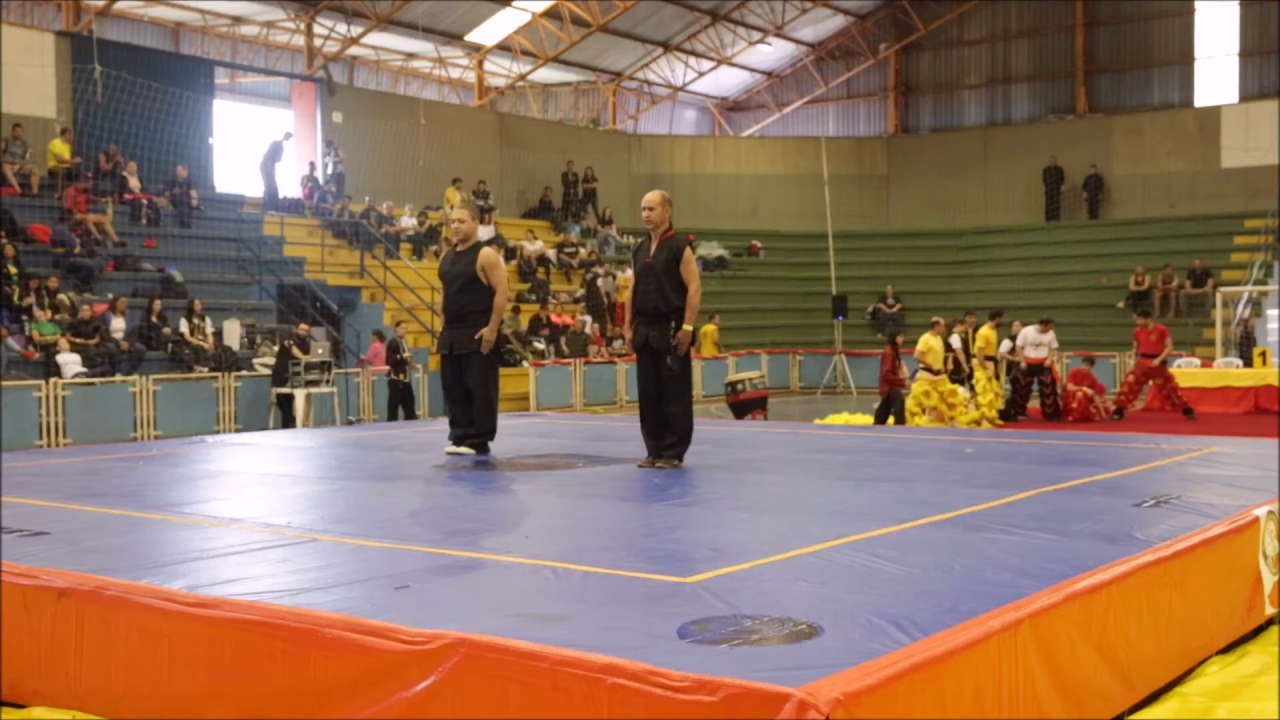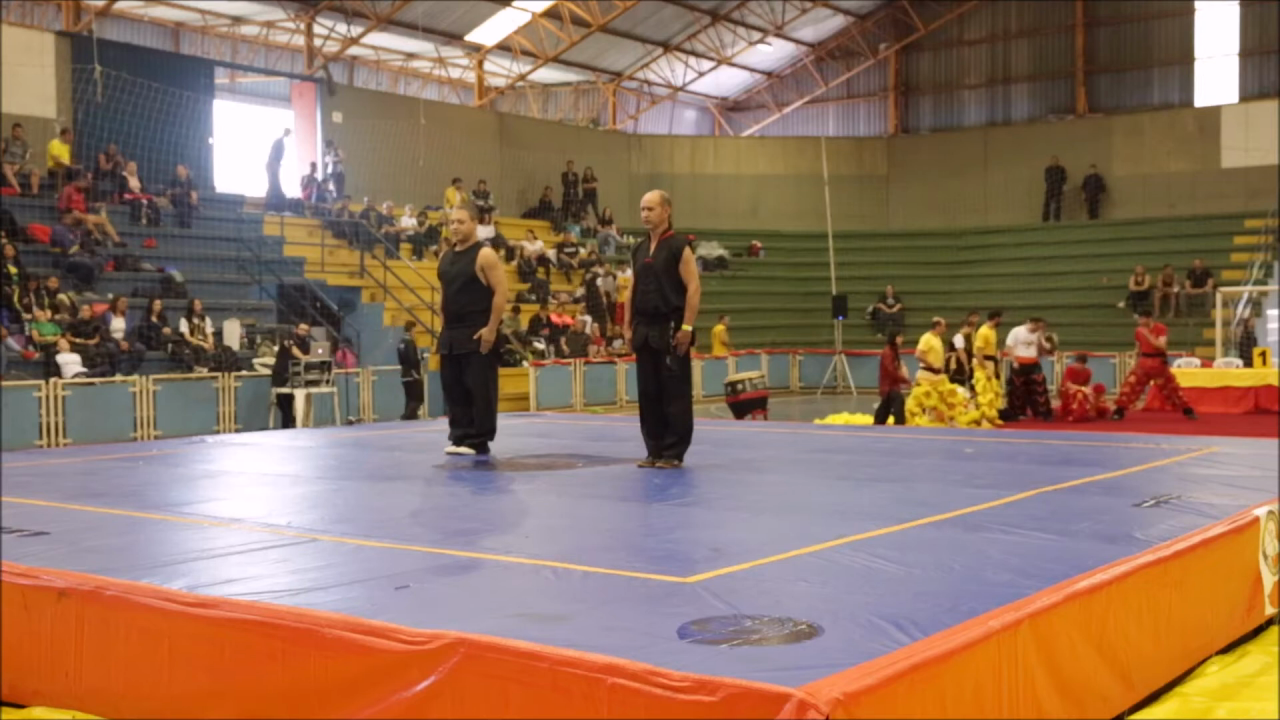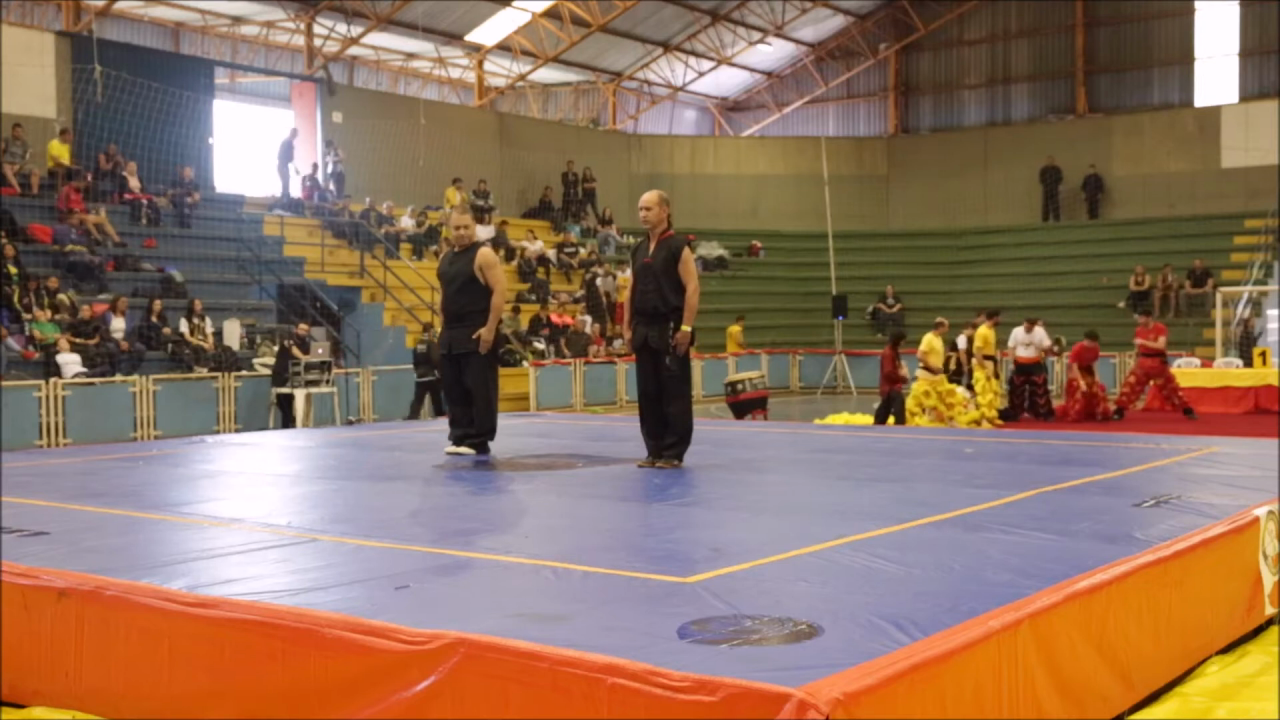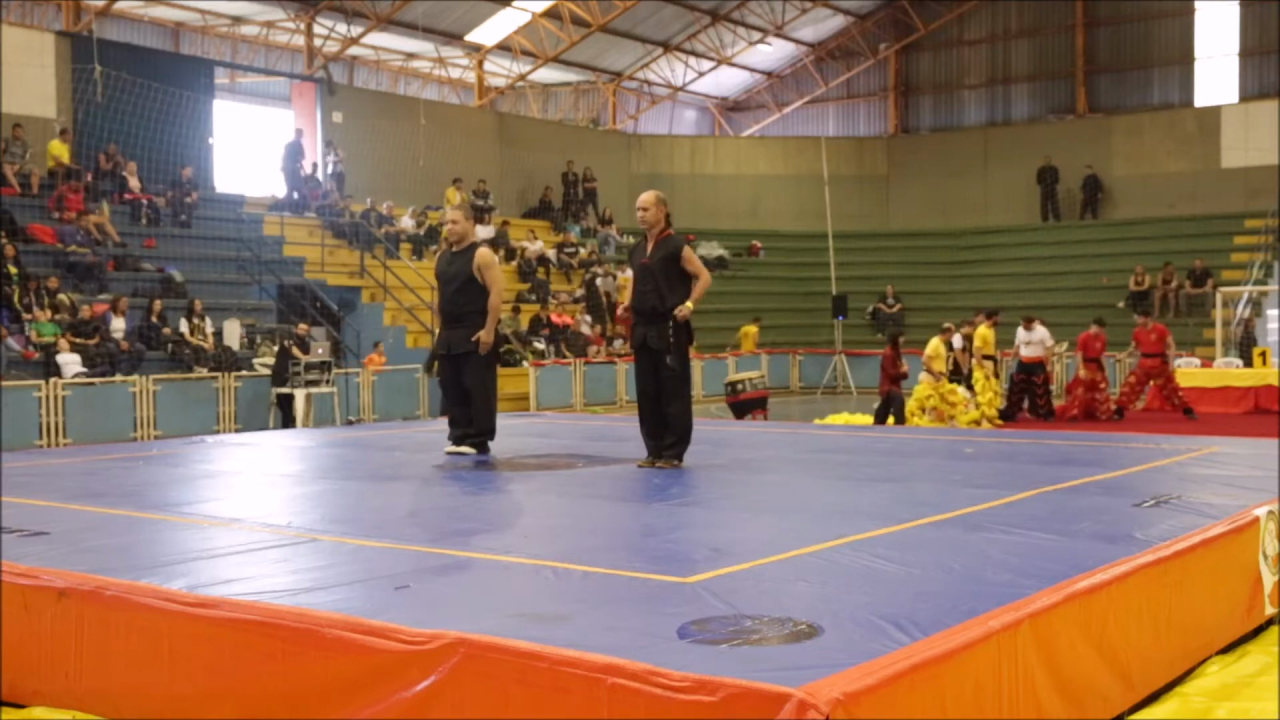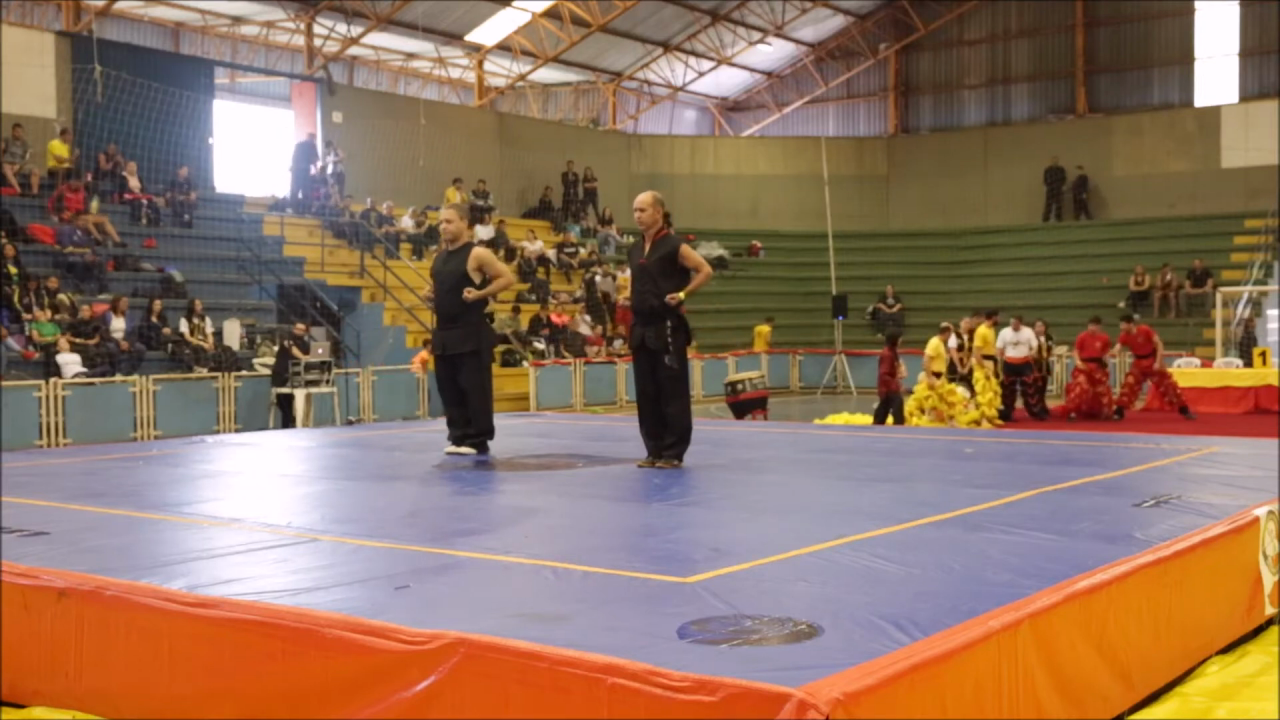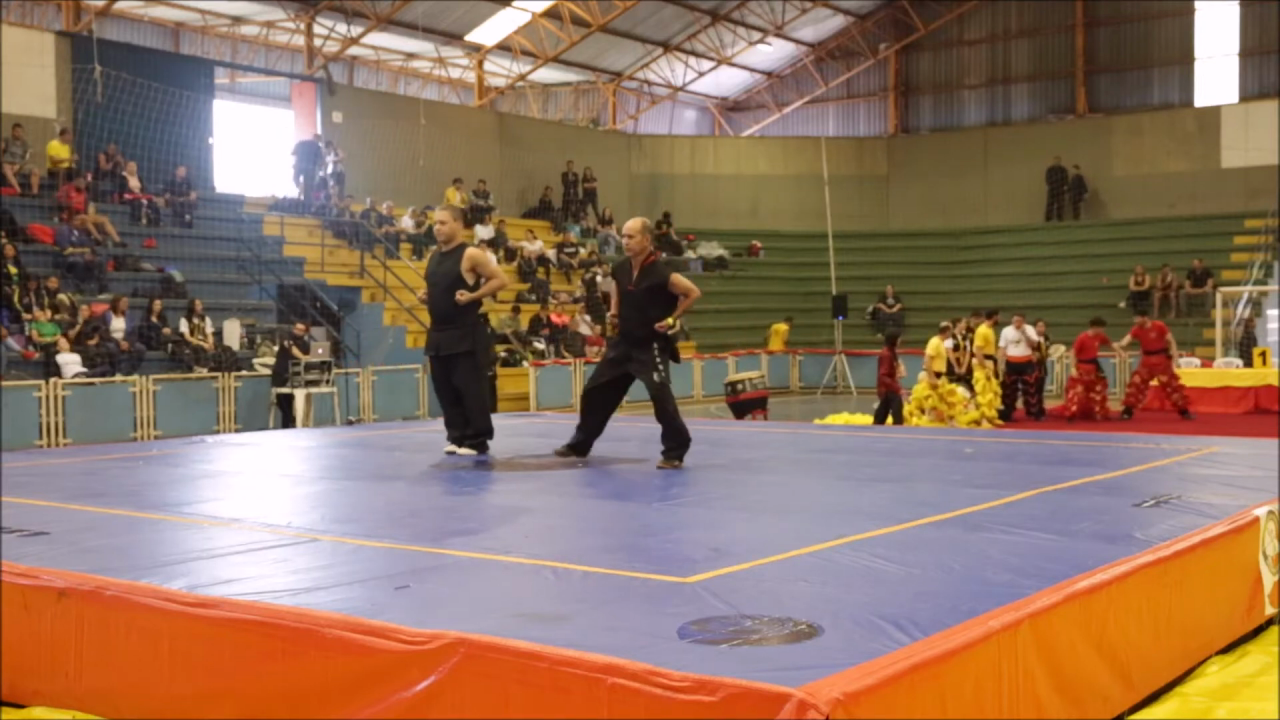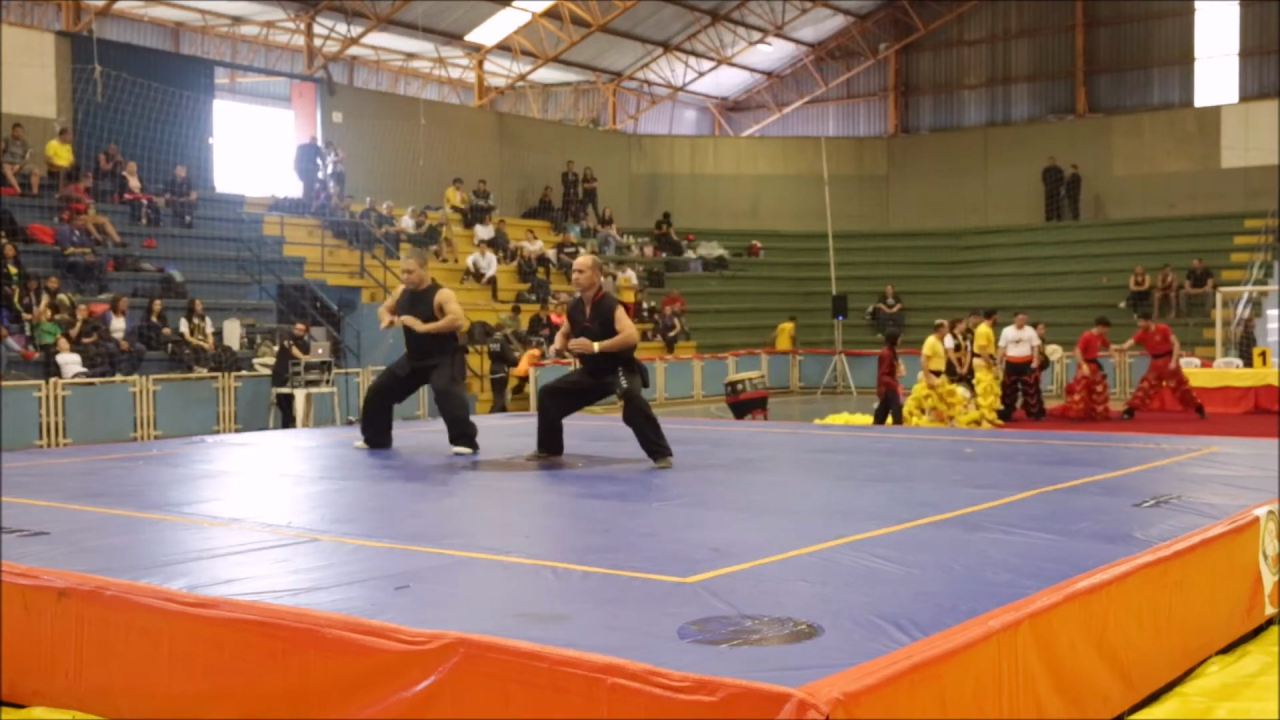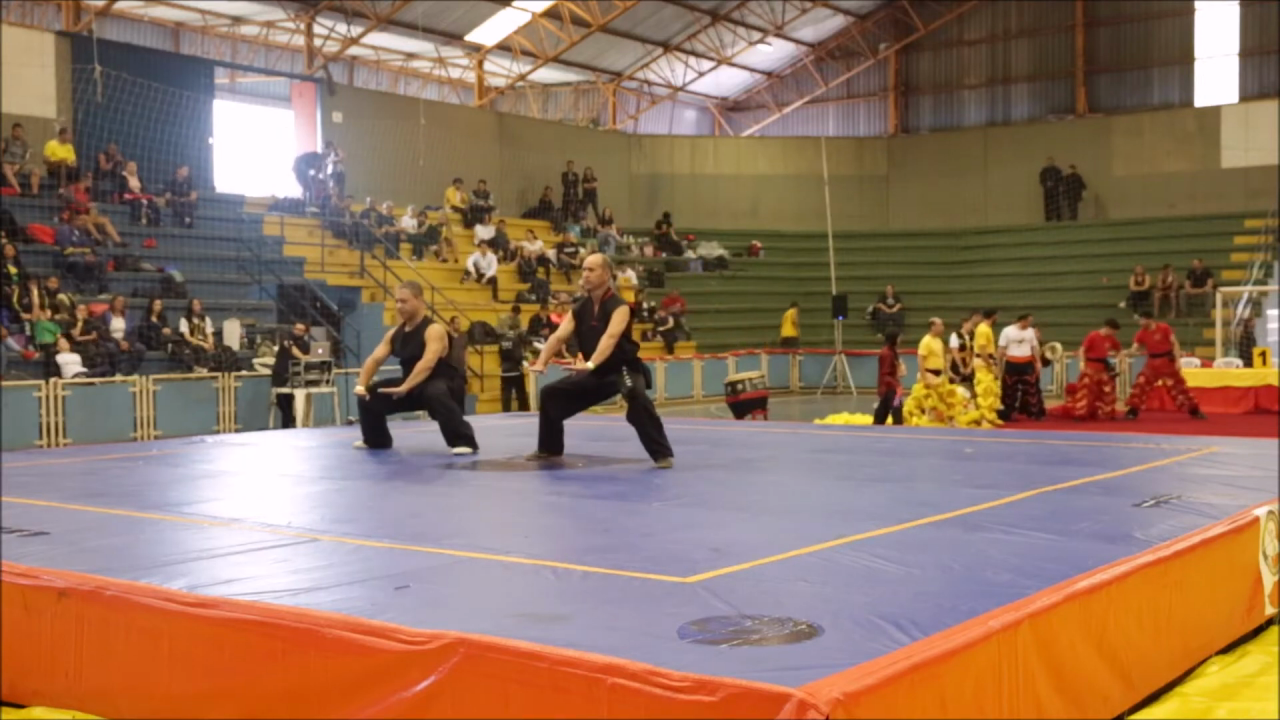
dt=0.5s
person 1, frame 1
left shoulder: (680, 247)
right shoulder: (639, 250)
left elbow: (694, 289)
left wrist: (687, 328)
right wrist: (628, 325)
left hip: (670, 328)
right hip: (645, 329)
left knee: (675, 393)
right knee: (648, 392)
left ankle: (673, 453)
right ankle: (655, 450)
person 1, frame 2
left shoulder: (679, 247)
right shoulder: (639, 250)
left elbow: (693, 289)
left wrist: (686, 328)
right wrist: (628, 325)
left hip: (670, 328)
right hip: (644, 329)
left knee: (674, 393)
right knee: (648, 393)
left ankle: (673, 452)
right ankle: (654, 450)
person 1, frame 3
left shoulder: (678, 247)
right shoulder: (638, 250)
left elbow: (692, 289)
left wrist: (685, 328)
right wrist: (627, 326)
left hip: (669, 328)
right hip: (643, 329)
left knee: (674, 393)
right knee: (648, 393)
left ankle: (673, 453)
right ankle: (655, 450)
person 1, frame 4
left shoulder: (676, 247)
right shoulder: (636, 250)
left elbow: (704, 277)
left wrist: (689, 305)
right wrist: (627, 305)
left hip: (668, 328)
right hip: (642, 329)
left knee: (673, 393)
right knee: (646, 393)
left ankle: (673, 452)
right ankle: (654, 450)
person 1, frame 5
left shoulder: (674, 246)
right shoulder: (634, 250)
left elbow: (705, 270)
left wrist: (682, 294)
right wrist: (630, 298)
left hip: (667, 327)
right hip: (641, 327)
left knee: (672, 392)
right knee: (646, 393)
left ankle: (673, 453)
right ankle: (654, 450)
person 1, frame 6
left shoulder: (662, 274)
right shoulder: (620, 269)
left elbow: (693, 293)
left wrist: (671, 320)
right wrist: (615, 310)
left hip: (652, 346)
right hip: (624, 344)
left knee: (660, 394)
right knee: (594, 390)
left ankle: (675, 452)
right ankle: (579, 445)
person 1, frame 7
left shoulder: (611, 306)
right shoulder: (574, 308)
left elbow: (632, 337)
right elbow: (563, 332)
left wrist: (595, 346)
right wrist: (558, 344)
left hip: (619, 369)
right hip: (590, 371)
left knee: (632, 399)
right knee: (548, 393)
left ankle: (661, 453)
right ankle: (549, 447)
person 1, frame 8
left shoulder: (619, 307)
right shoulder: (579, 309)
left elbow: (610, 338)
right elbow: (558, 336)
left wrist: (590, 364)
right wrist: (541, 362)
left hip: (623, 369)
right hip: (593, 374)
left knee: (637, 398)
right knee: (550, 394)
left ankle: (662, 454)
right ankle: (550, 448)
person 2, frame 1
left shoulder: (486, 255)
right shoulder: (446, 257)
left elbow: (502, 292)
left wrist: (492, 328)
right wrist: (445, 326)
left hip: (478, 334)
right hip: (451, 334)
left knee: (480, 389)
right knee: (453, 389)
left ankle: (479, 441)
right ankle: (459, 437)
person 2, frame 2
left shoulder: (485, 255)
right shoulder: (445, 257)
left elbow: (501, 292)
left wrist: (491, 328)
right wrist: (444, 325)
left hip: (477, 334)
right hip: (450, 333)
left knee: (480, 389)
right knee: (453, 388)
left ankle: (479, 440)
right ankle: (459, 437)
person 2, frame 3
left shoulder: (484, 254)
right shoulder: (445, 258)
left elbow: (500, 291)
left wrist: (490, 328)
right wrist: (445, 326)
left hip: (477, 334)
right hip: (450, 334)
left knee: (480, 388)
right knee: (453, 389)
left ankle: (479, 441)
right ankle: (460, 437)
person 2, frame 4
left shoulder: (482, 255)
right shoulder: (443, 257)
left elbow: (497, 293)
left wrist: (489, 330)
right wrist: (442, 328)
left hip: (475, 334)
right hip: (448, 335)
left knee: (478, 388)
right knee: (452, 389)
left ankle: (478, 440)
right ankle: (459, 437)
person 2, frame 5
left shoulder: (477, 254)
right shoulder: (439, 257)
left elbow: (507, 278)
left wrist: (479, 294)
right wrist: (431, 295)
left hip: (471, 333)
right hip: (443, 333)
left knee: (475, 388)
right knee: (449, 389)
left ankle: (478, 440)
right ankle: (459, 437)
person 2, frame 6
left shoulder: (471, 255)
right shoulder: (434, 257)
left elbow: (500, 279)
left wrist: (473, 296)
right wrist: (425, 296)
left hip: (465, 334)
right hip: (438, 334)
left knee: (472, 388)
right knee: (445, 390)
left ankle: (477, 441)
right ankle: (457, 437)
person 2, frame 7
left shoulder: (442, 295)
right shoulder: (402, 292)
left elbow: (459, 320)
right elbow: (385, 308)
left wrist: (424, 327)
right wrist: (387, 318)
left hip: (444, 358)
right hip: (415, 356)
left knee: (445, 389)
right knee: (378, 390)
left ankle: (465, 440)
right ankle: (376, 438)
person 2, frame 8
left shoulder: (434, 330)
right shoulder: (394, 334)
left elbow: (428, 363)
right elbow: (374, 359)
left wrist: (404, 388)
right wrist: (361, 385)
left hip: (441, 384)
right hip: (411, 387)
left knee: (436, 394)
right knee: (369, 396)
left ankle: (464, 441)
right ankle: (376, 440)
